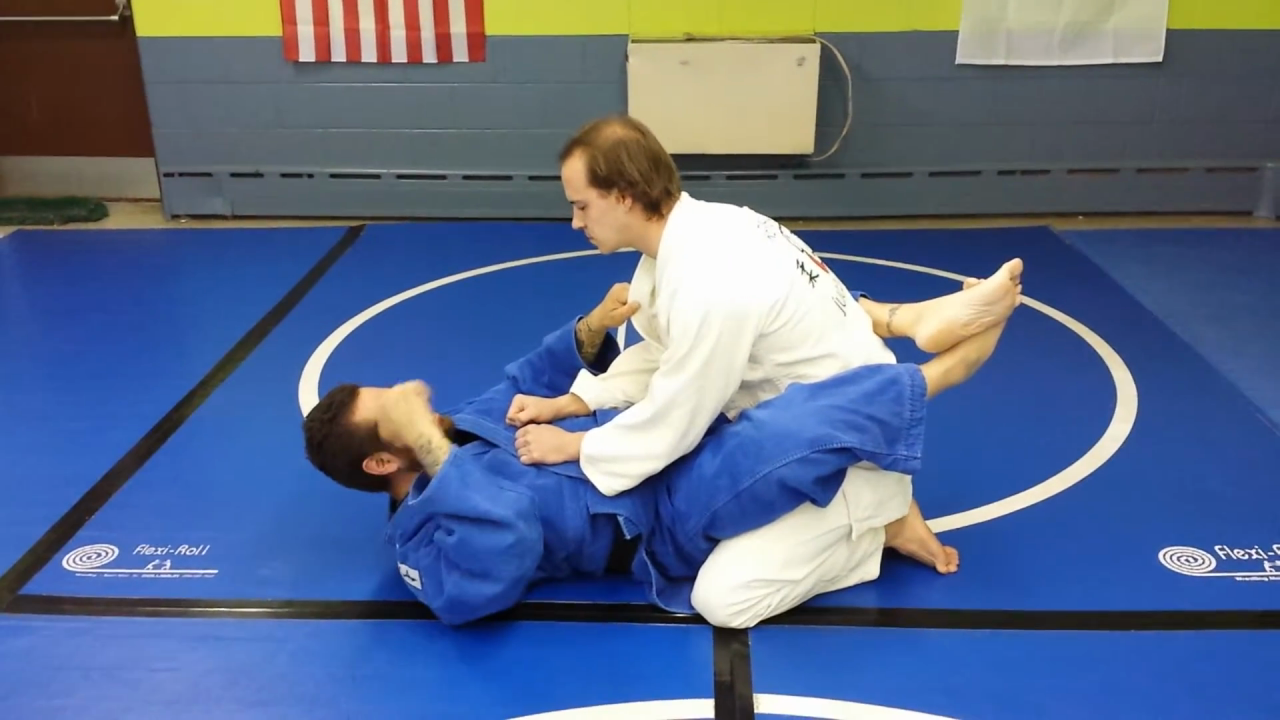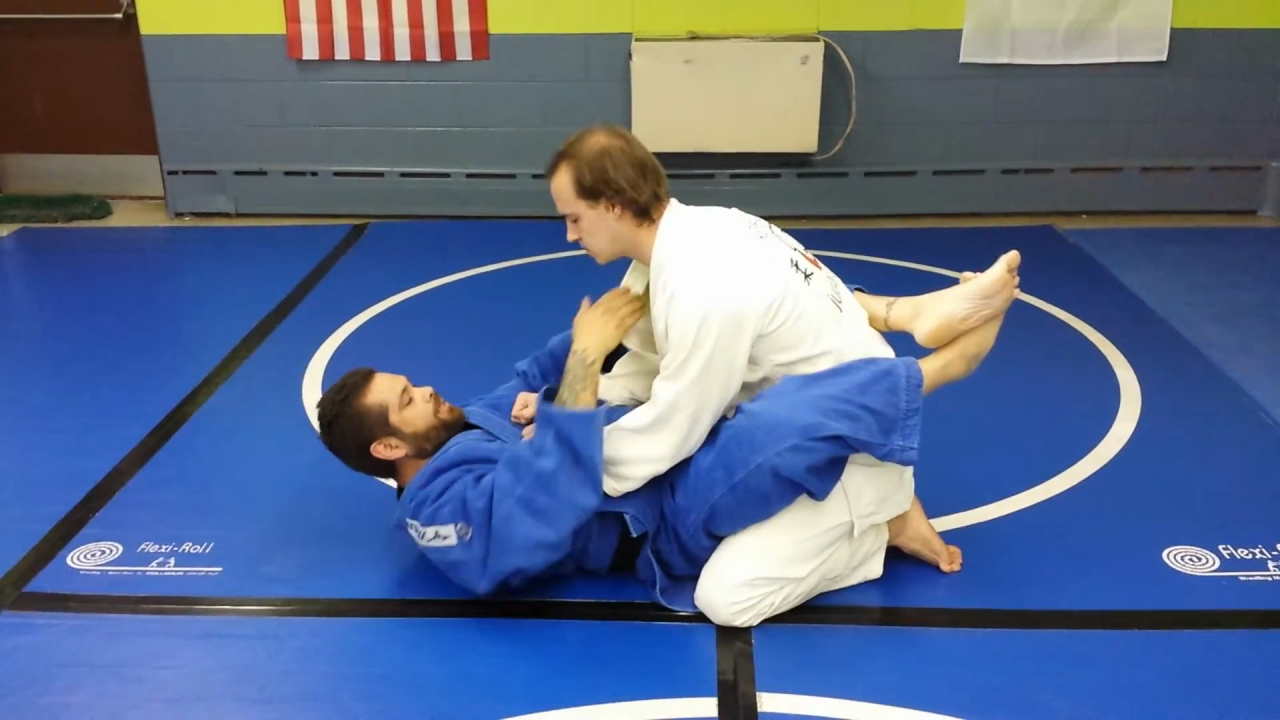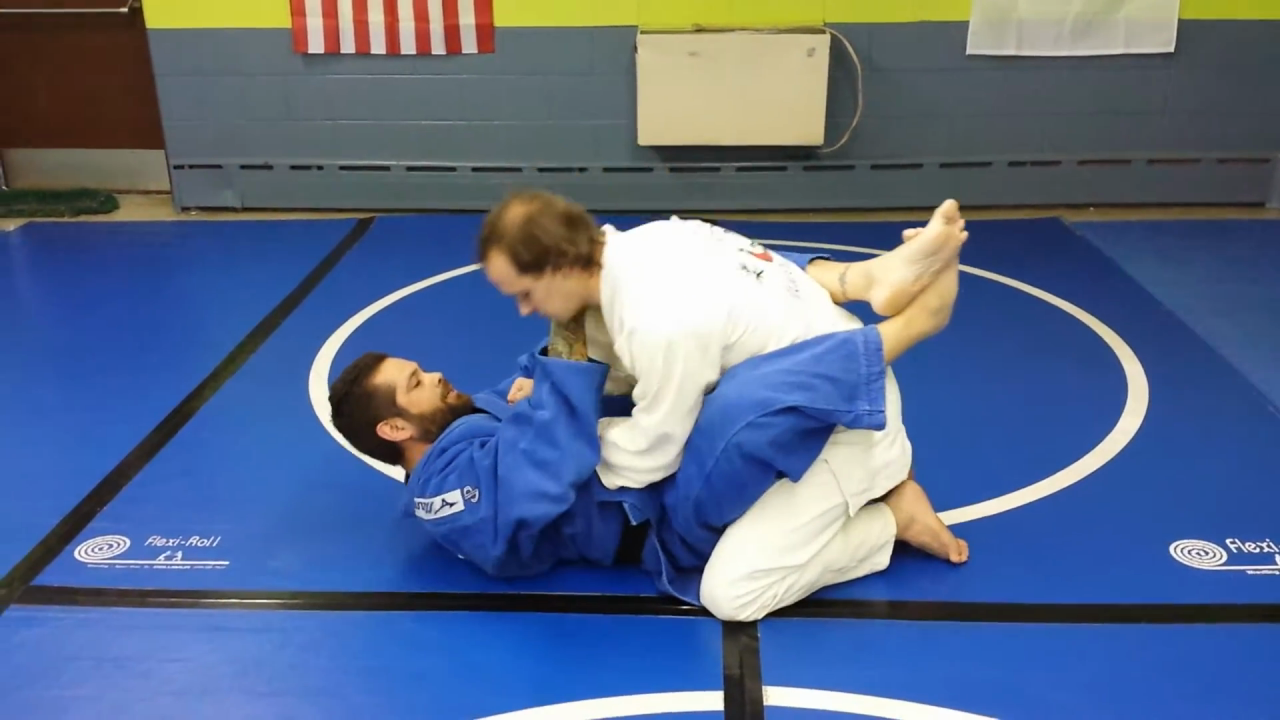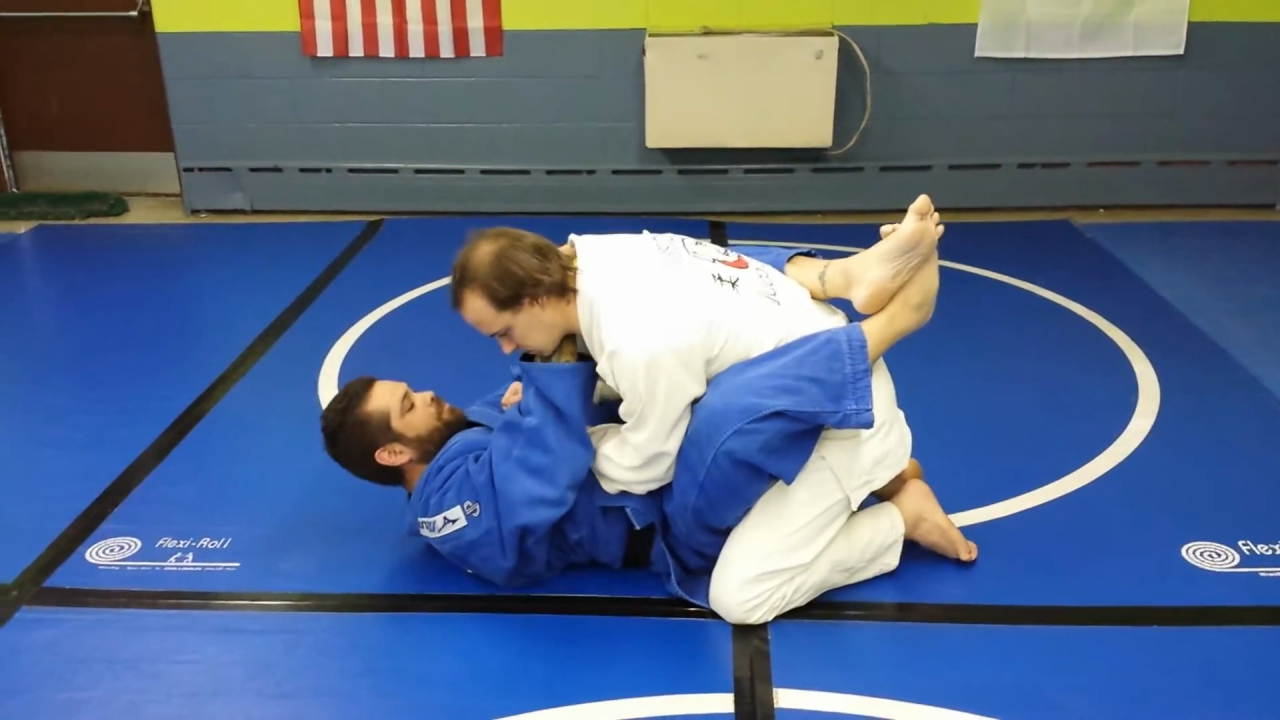
dt=0.5s
person 1, frame 1
left shoulder: (462, 419)
right shoulder: (427, 536)
left elbow: (532, 378)
right elbow: (497, 559)
left wrist: (594, 326)
right wrist: (425, 444)
right hip: (667, 518)
right knee: (792, 433)
right ankle: (942, 369)
person 1, frame 2
left shoulder: (462, 427)
right shoulder: (439, 509)
left elbow: (536, 378)
right elbow: (539, 509)
left wrist: (595, 331)
right wrist: (585, 361)
right hip: (674, 519)
right knee: (779, 423)
right ankle: (942, 362)
person 1, frame 3
left shoulder: (468, 417)
right shoulder: (447, 490)
left elbow: (550, 395)
right elbow: (545, 469)
right hip: (673, 521)
right knee: (743, 405)
right ankle: (902, 327)
person 1, frame 4
left shoulder: (462, 435)
right shoulder: (452, 505)
right elbow: (541, 474)
left wrist: (545, 366)
right hip: (676, 515)
right knee: (729, 414)
left ankle: (833, 278)
right ankle: (891, 318)
person 2, frame 1
left shoulder: (710, 286)
right shoulder: (697, 226)
left elbow: (669, 427)
right elbow: (661, 355)
left wrist: (571, 446)
right wrist: (569, 403)
left knee: (723, 598)
left ankle: (880, 526)
person 2, frame 2
left shoulder: (707, 292)
right shoulder: (689, 229)
left elbow: (670, 431)
right elbow: (659, 358)
left hip: (853, 446)
left knee: (726, 597)
left ankle: (885, 525)
person 2, frame 3
left shoulder: (663, 321)
right shoulder: (627, 245)
left elbow: (651, 451)
right elbow: (644, 365)
left hip: (843, 420)
left knee: (733, 593)
left ankle: (894, 520)
person 2, frame 4
left shoulder: (644, 343)
right shoulder: (595, 256)
left elbow: (644, 467)
left hip: (840, 418)
left knee: (740, 595)
left ankle: (901, 516)
